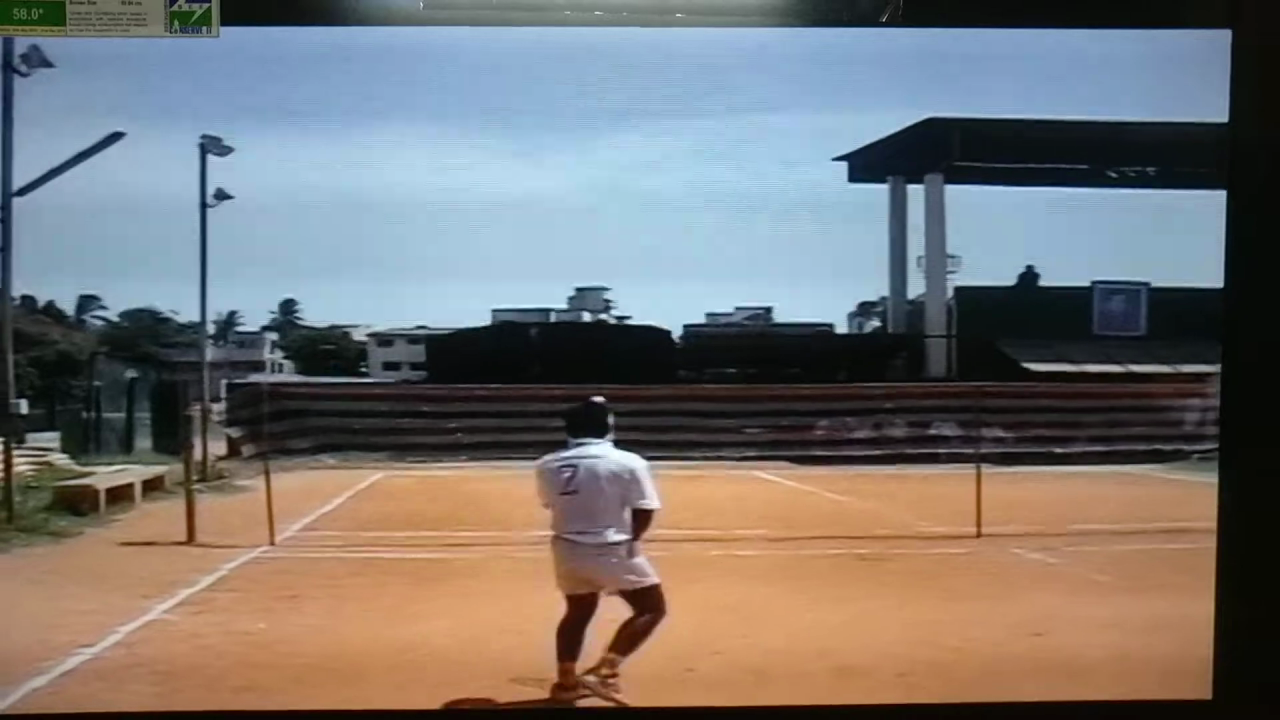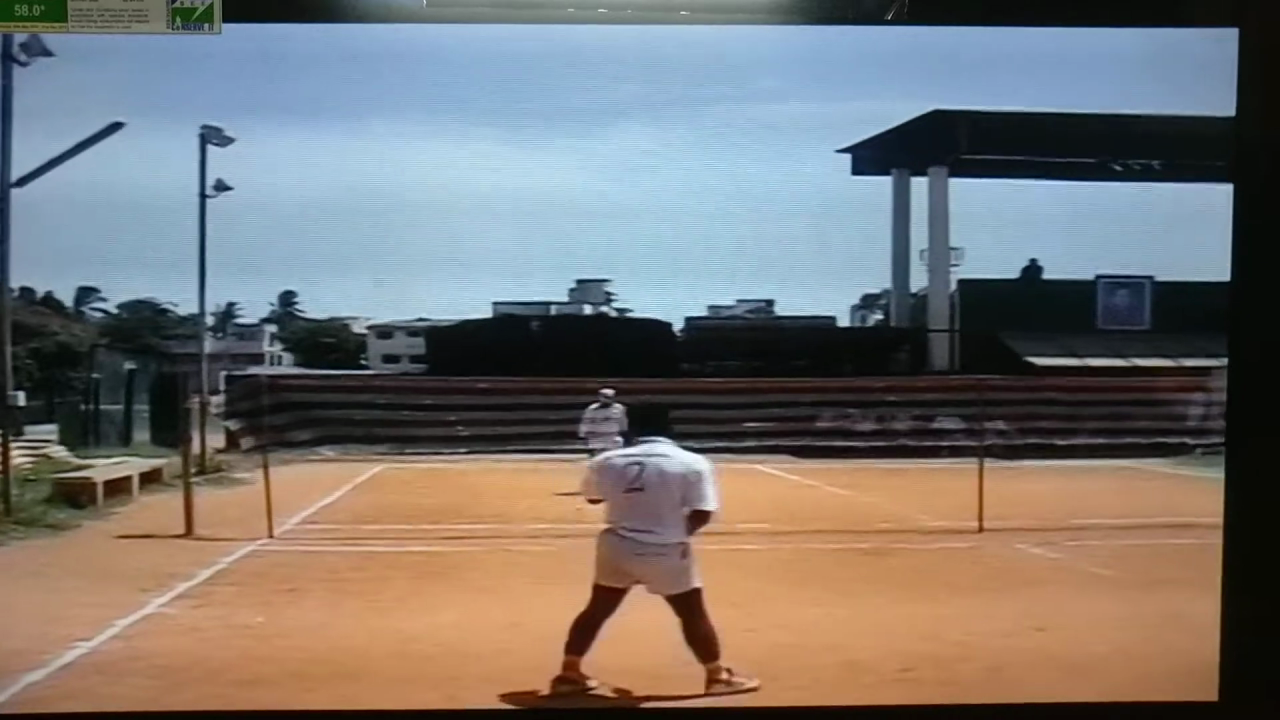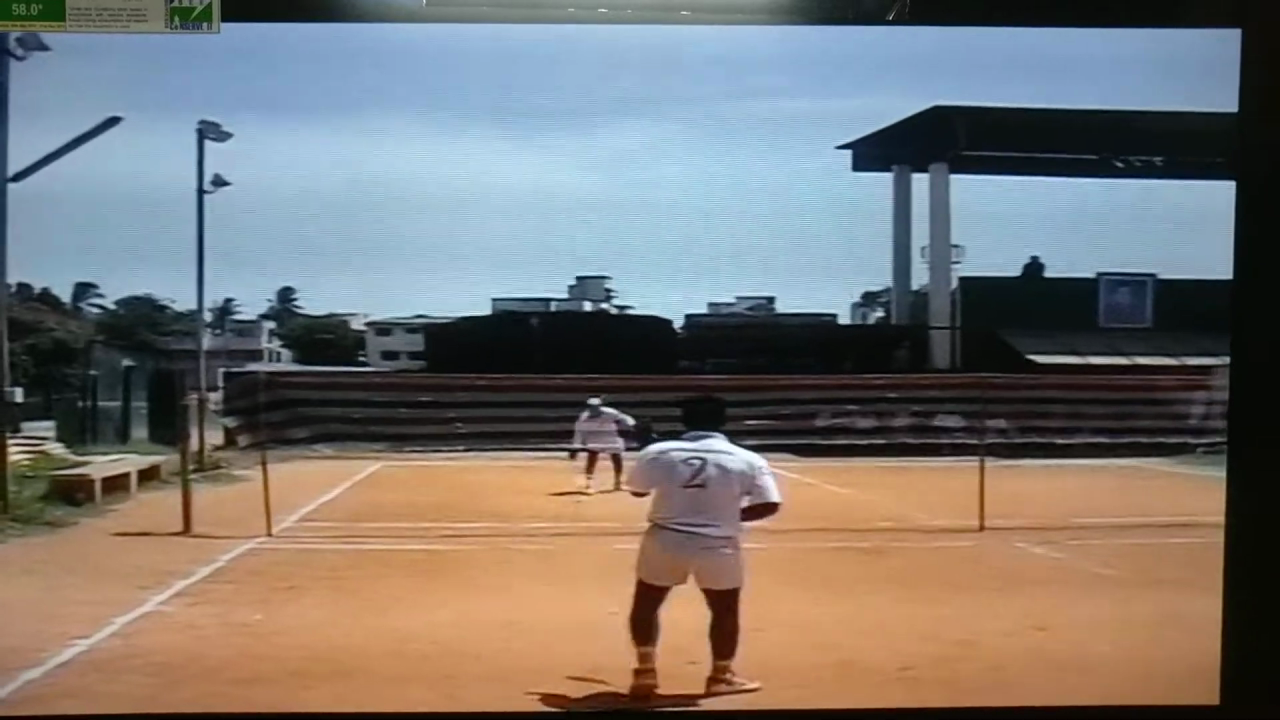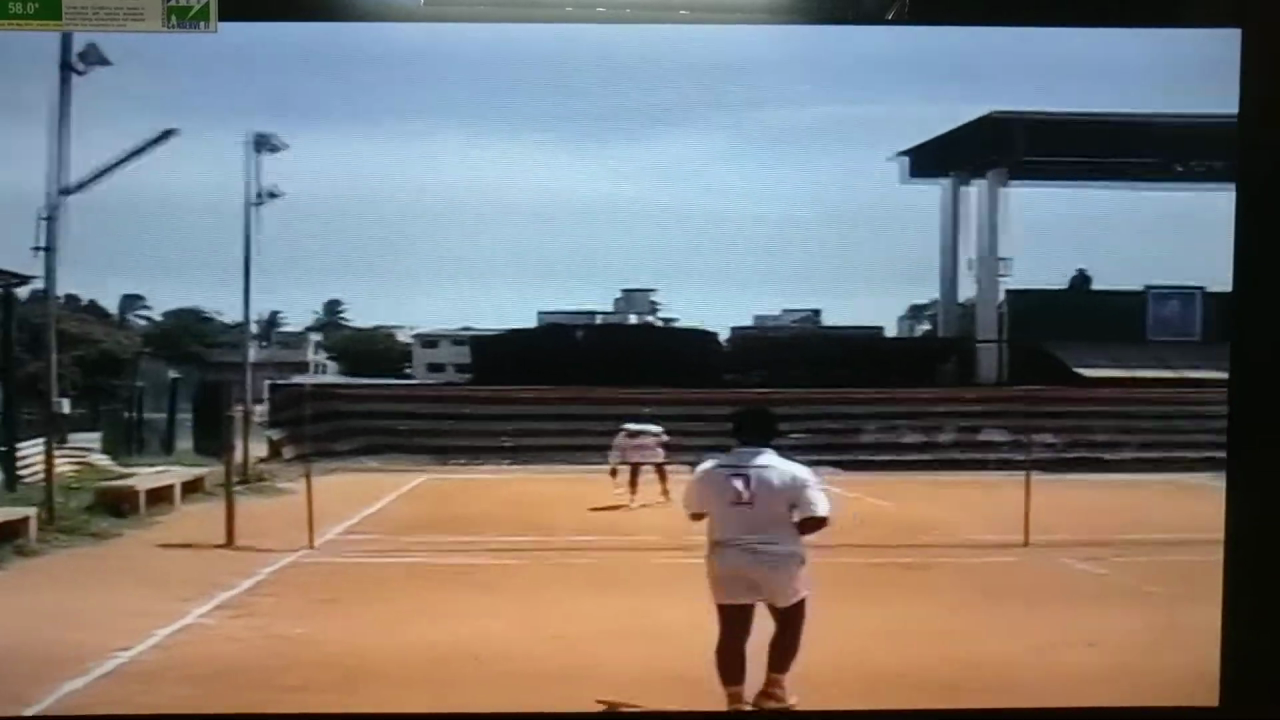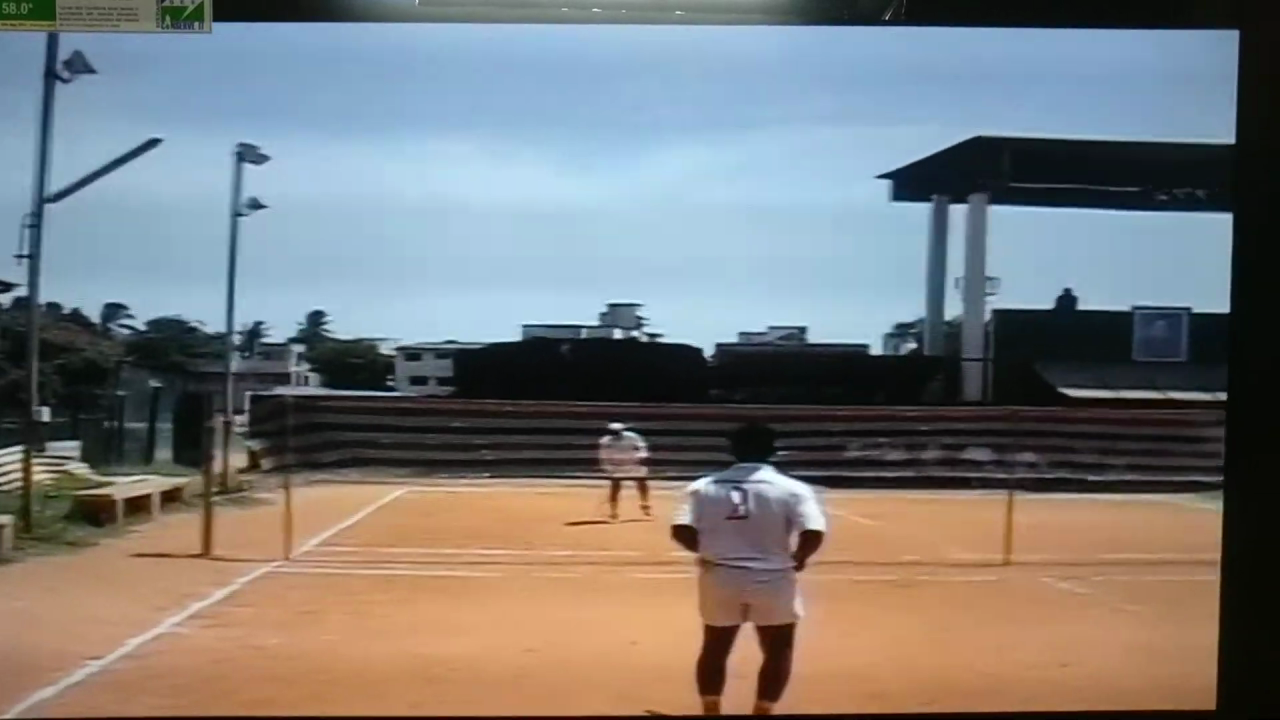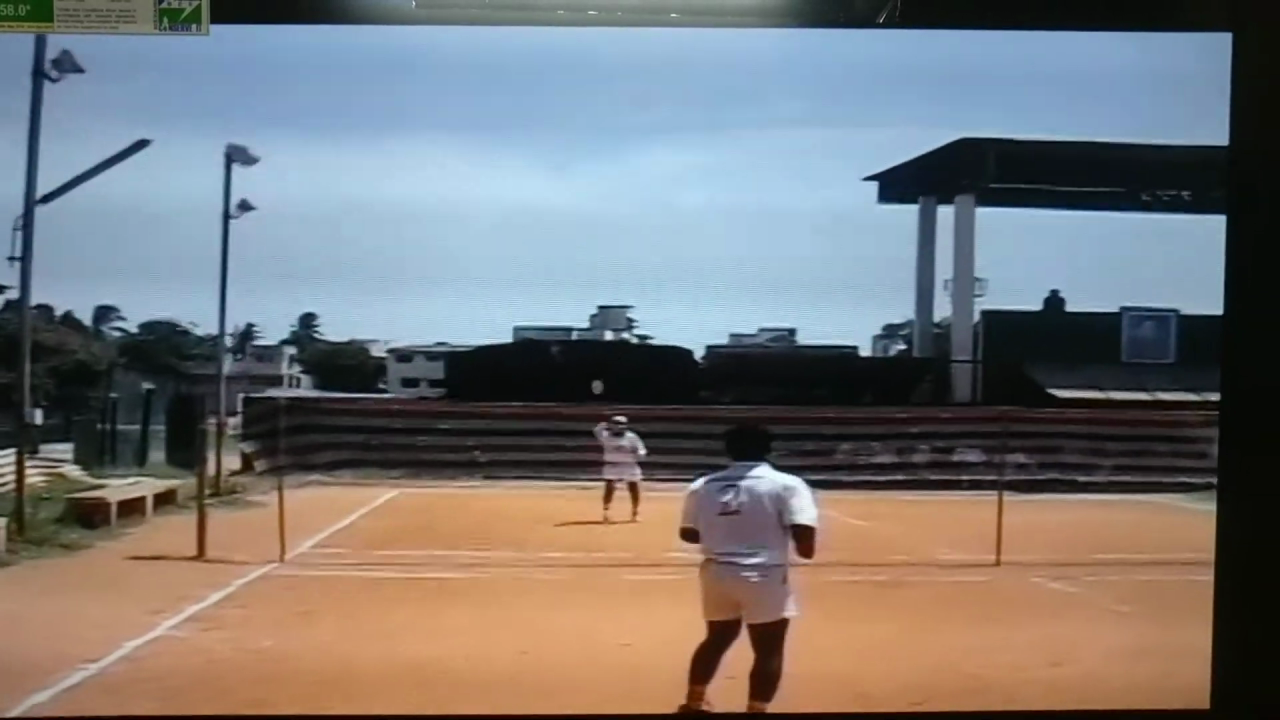
dt=0.3s
person 1, frame 1
left shoulder: (548, 465)
right shoulder: (626, 463)
right elbow: (644, 513)
right wrist: (631, 539)
left hip: (567, 551)
right hip: (613, 551)
left knee: (578, 614)
right knee: (651, 609)
left ankle: (566, 681)
right ankle: (604, 672)
person 1, frame 2
left shoulder: (608, 460)
right shoulder: (693, 463)
left elbow: (593, 496)
right elbow: (702, 514)
right wrist: (678, 534)
left hip: (614, 546)
right hip: (663, 552)
left knee: (597, 610)
right knee: (694, 614)
left ankle: (568, 674)
right ankle: (718, 676)
person 1, frame 3
left shoulder: (657, 453)
right shoulder: (747, 460)
left elbow: (637, 490)
right elbow: (770, 504)
right wrist: (735, 514)
left hip: (665, 541)
right hip: (718, 545)
left knee: (645, 605)
right knee: (725, 611)
left ankle: (646, 670)
right ankle: (721, 675)
person 1, frame 4
left shoulder: (708, 471)
right shoulder: (795, 473)
left elbow: (695, 513)
right elbow: (818, 519)
right wrist: (788, 529)
left hip: (727, 560)
right hip: (779, 560)
left knee: (732, 633)
right knee: (790, 623)
left ankle: (737, 701)
right ankle: (773, 689)
person 1, frame 5
left shoulder: (703, 487)
right shoulder: (793, 489)
left elbow: (681, 530)
right elbow: (813, 534)
right wrist: (798, 559)
left hip: (720, 577)
right hip: (772, 580)
left knee: (715, 648)
right knee: (778, 651)
left ankle: (711, 711)
right ankle: (762, 712)
person 1, frame 6
left shoulder: (703, 486)
right shoulder: (787, 484)
left elbow: (688, 532)
right elbow: (803, 530)
right wrist: (805, 548)
left hip: (717, 572)
right hip: (764, 576)
left knee: (718, 639)
right knee: (768, 650)
left ankle: (694, 702)
right ankle: (756, 711)
